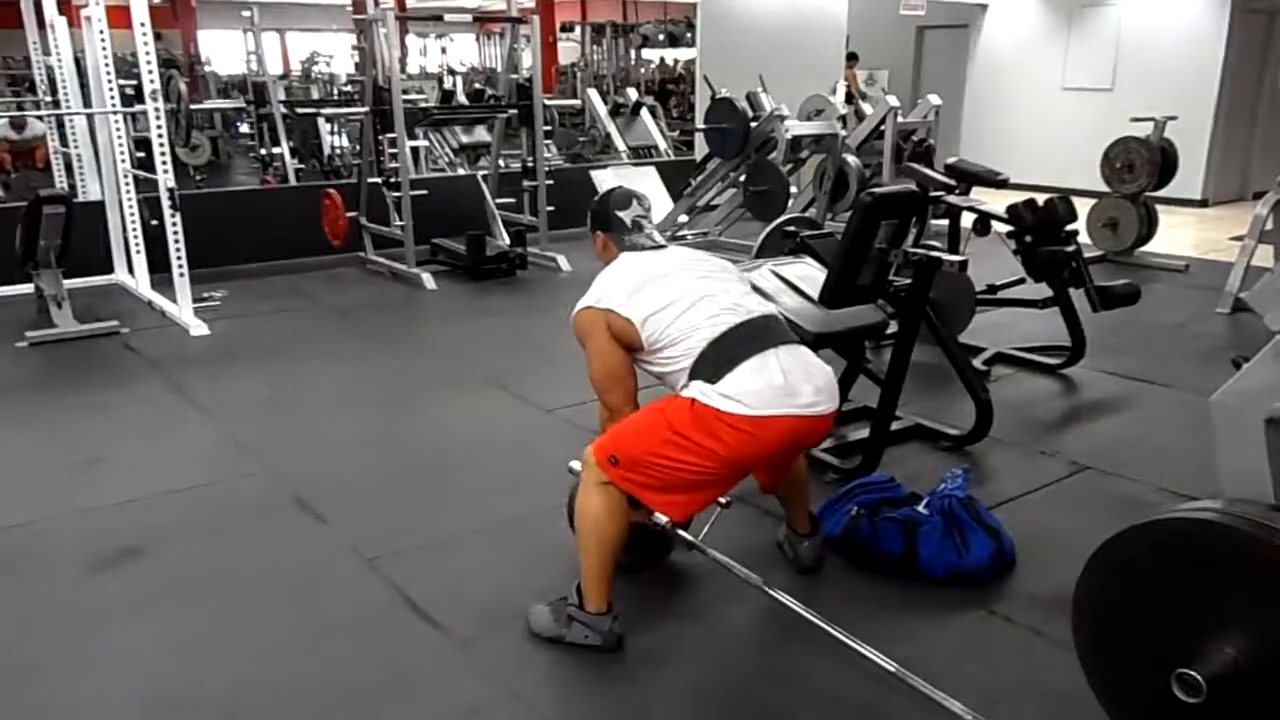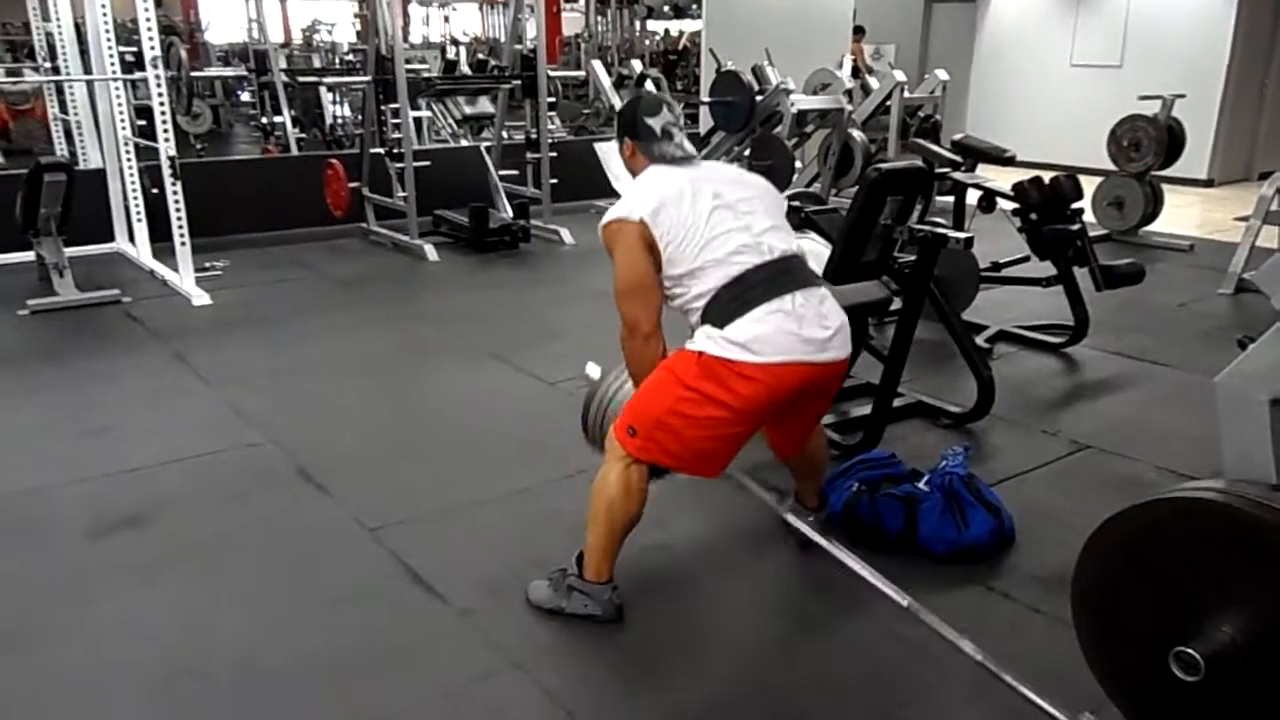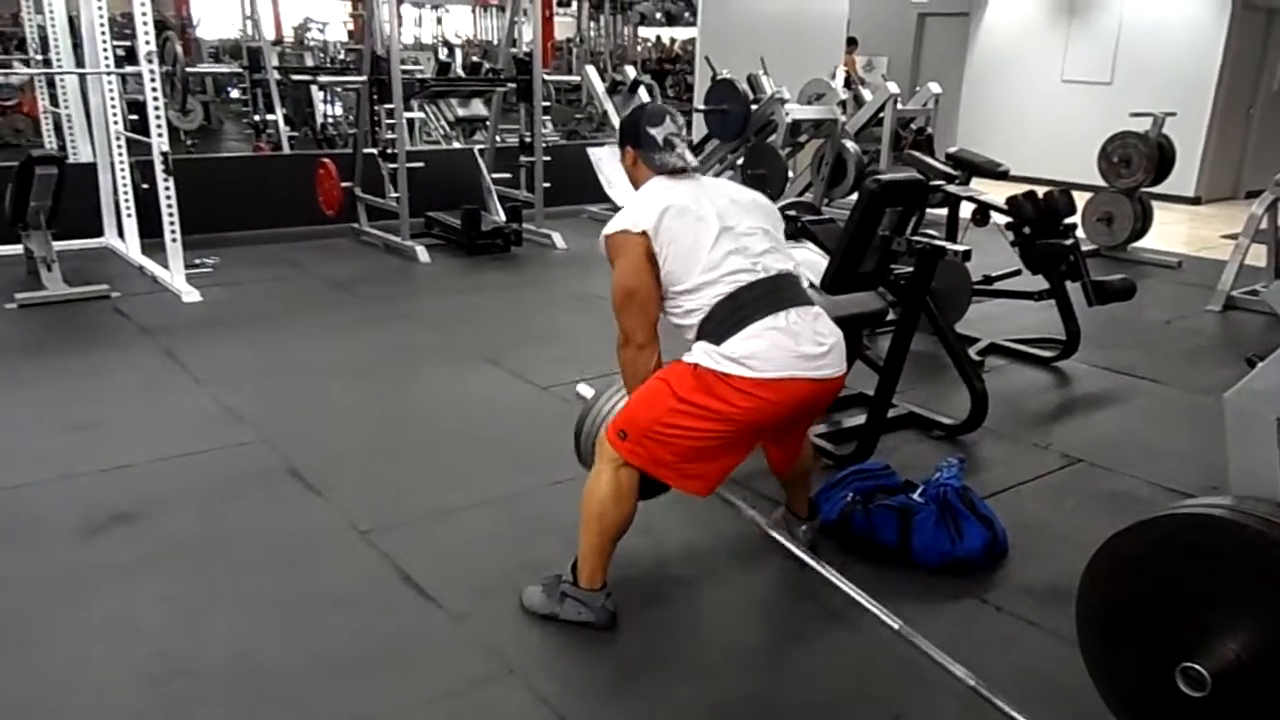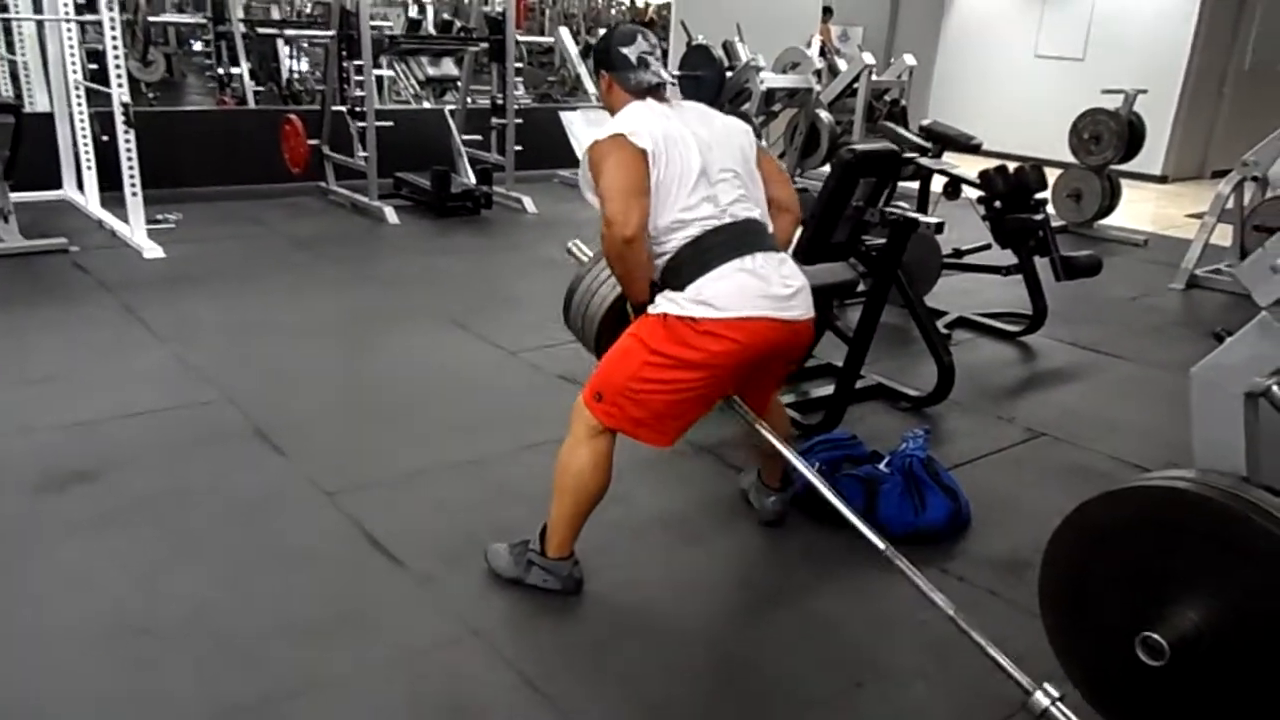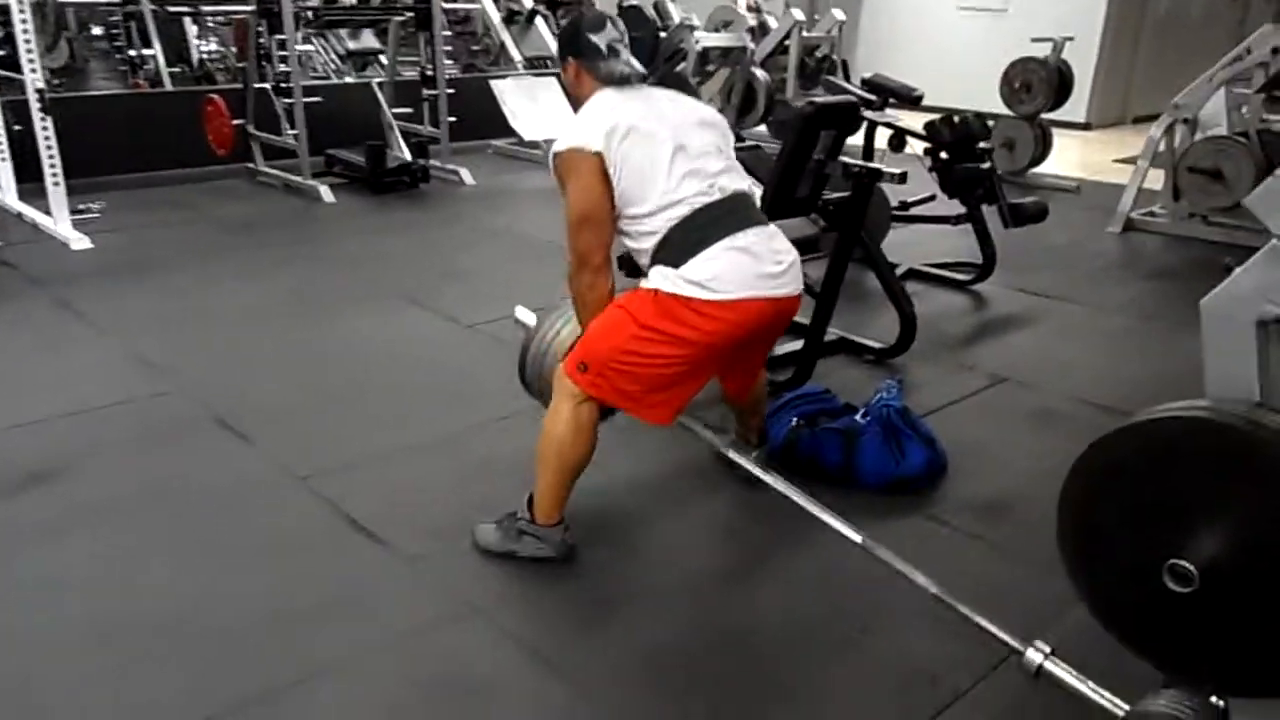
dt=1s
person 1, frame 1
left shoulder: (597, 307)
right shoulder: (707, 260)
left elbow: (620, 410)
left wrist: (633, 497)
left hip: (746, 407)
right hip: (818, 396)
left knee: (599, 469)
left ankle: (592, 617)
right ankle: (802, 536)
person 1, frame 2
left shoulder: (629, 213)
right shoulder: (745, 179)
left elbow: (642, 330)
left wrist: (654, 403)
left hip: (753, 349)
right hip: (831, 338)
left knee: (626, 447)
right knee: (797, 421)
left ankle: (591, 586)
right ankle: (809, 511)
person 1, frame 3
left shoulder: (632, 223)
right shoulder: (745, 195)
left elbow: (639, 343)
left wrist: (648, 415)
left hip: (749, 364)
right hip: (825, 354)
left knee: (617, 451)
right knee: (785, 426)
left ankle: (586, 593)
right ankle: (799, 522)
person 1, frame 4
left shoulder: (617, 138)
right shoulder: (728, 124)
left elbow: (625, 231)
right elbow: (787, 208)
left wrist: (641, 304)
left hip: (713, 312)
right hip: (791, 302)
left knee: (593, 419)
right knee: (759, 395)
left ankle: (552, 559)
right ankle: (772, 490)
person 1, frame 5
left shoulder: (582, 139)
right shoulder: (693, 108)
left elbow: (591, 266)
left wrist: (600, 346)
left hip: (709, 288)
right hip: (782, 275)
left knee: (574, 386)
right knee: (739, 358)
left ankle: (541, 528)
right ankle: (752, 447)
